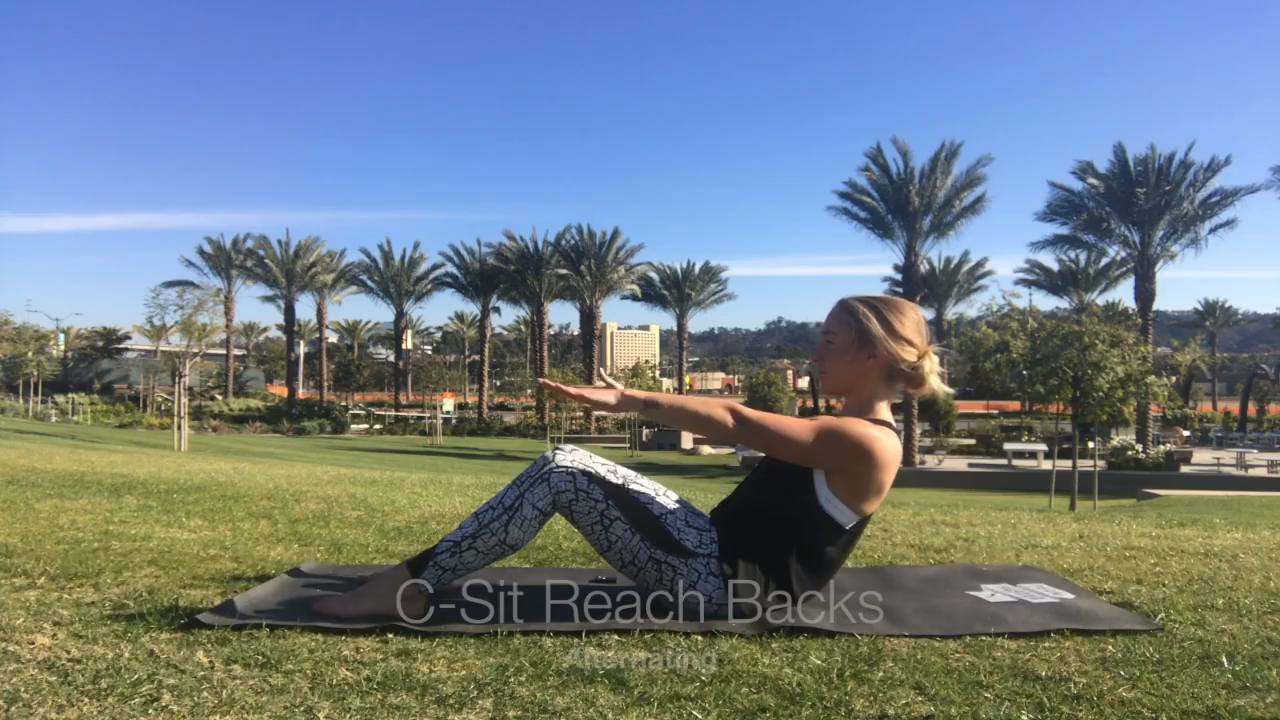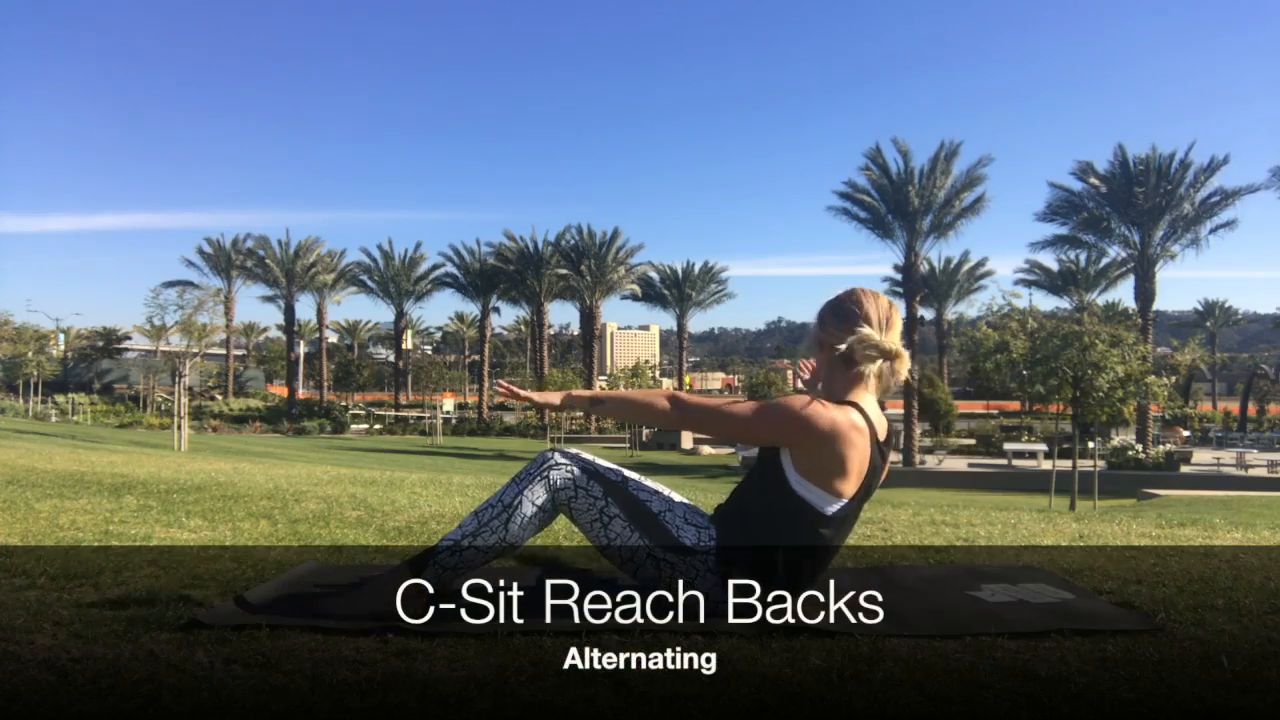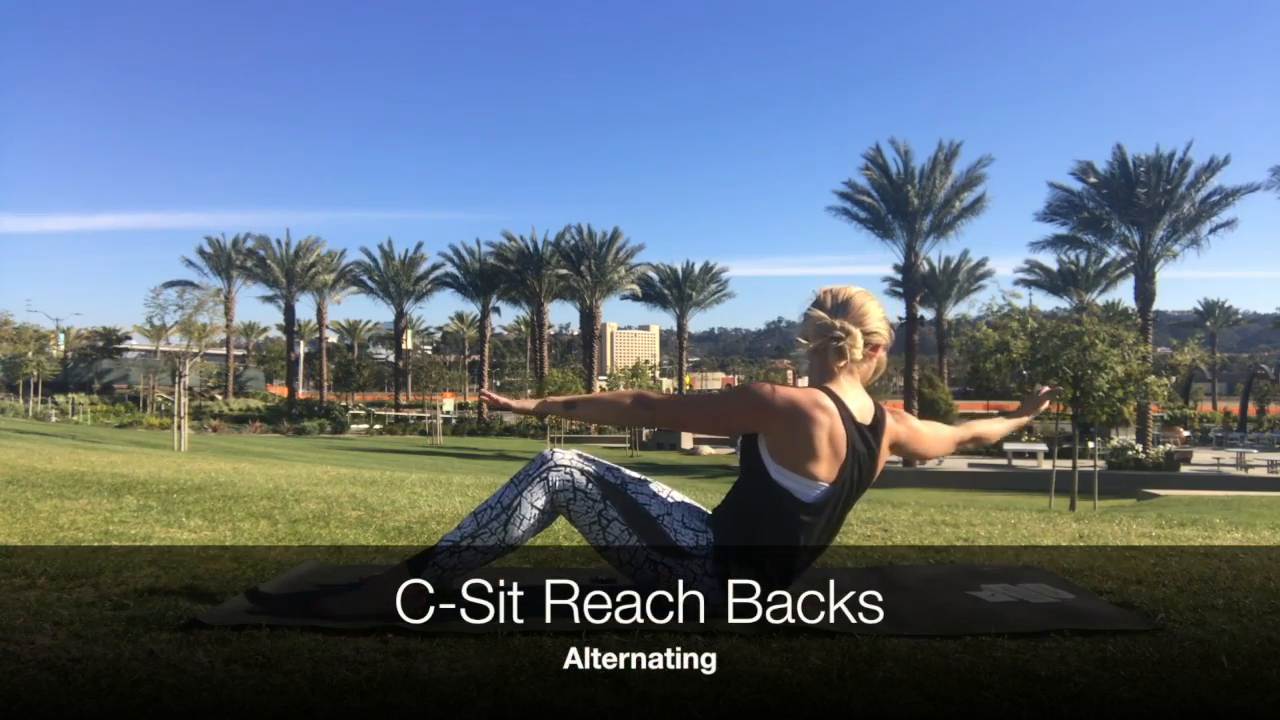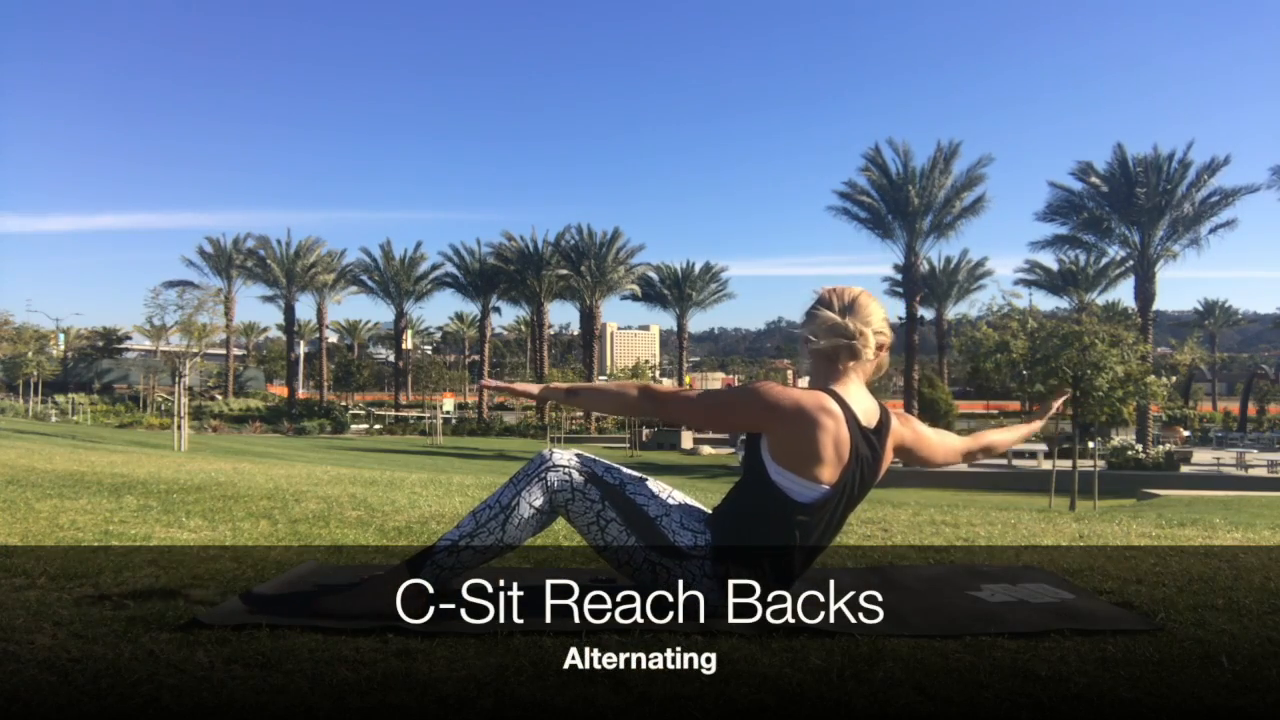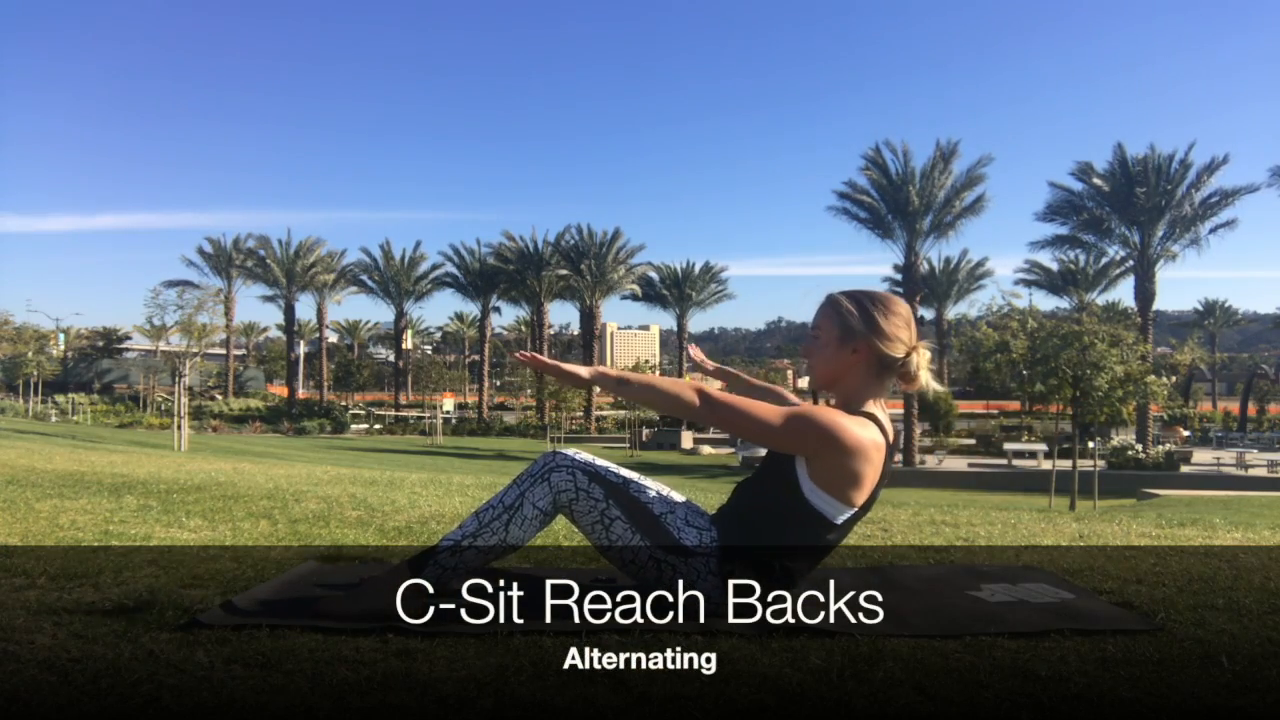
dt=0.4s
person 1, frame 1
left shoulder: (866, 443)
right shoulder: (851, 430)
left elbow: (736, 424)
right elbow: (748, 429)
left wrist: (623, 400)
right wrist: (633, 398)
left hip: (720, 581)
right hip: (719, 551)
left knee: (560, 474)
right knee: (565, 464)
left ankle: (410, 584)
right ankle: (417, 576)
person 1, frame 2
left shoulder: (820, 421)
right shoulder: (870, 424)
left elbow: (683, 410)
left wrist: (570, 397)
right wrist: (820, 382)
left hip: (720, 575)
right hip: (728, 562)
left knee: (560, 471)
right knee: (564, 469)
left ankle: (412, 581)
right ankle: (420, 575)
person 1, frame 3
left shoulder: (786, 407)
right shoulder: (884, 424)
left elbow: (653, 409)
right elbow: (962, 434)
left wrist: (546, 405)
right wrist: (1020, 414)
left hip: (711, 573)
right hip: (738, 568)
left knee: (558, 471)
right knee: (564, 472)
left ankle: (407, 583)
right ankle: (422, 574)
person 1, frame 4
left shoulder: (790, 408)
right shoulder: (890, 429)
left elbow: (657, 402)
right elbow: (969, 445)
left wrist: (546, 390)
right wrist: (1033, 425)
left hip: (711, 574)
right hip: (737, 570)
left knee: (556, 472)
right knee: (565, 469)
left ankle: (406, 583)
right ankle: (419, 574)
person 1, frame 5
left shoulder: (840, 434)
right shoulder: (864, 423)
left elbow: (706, 408)
right elbow: (787, 402)
left wrist: (595, 376)
right wrist: (719, 367)
left hip: (715, 576)
right hip: (723, 553)
left knee: (560, 473)
right knee: (564, 471)
left ankle: (410, 581)
right ankle: (423, 571)
